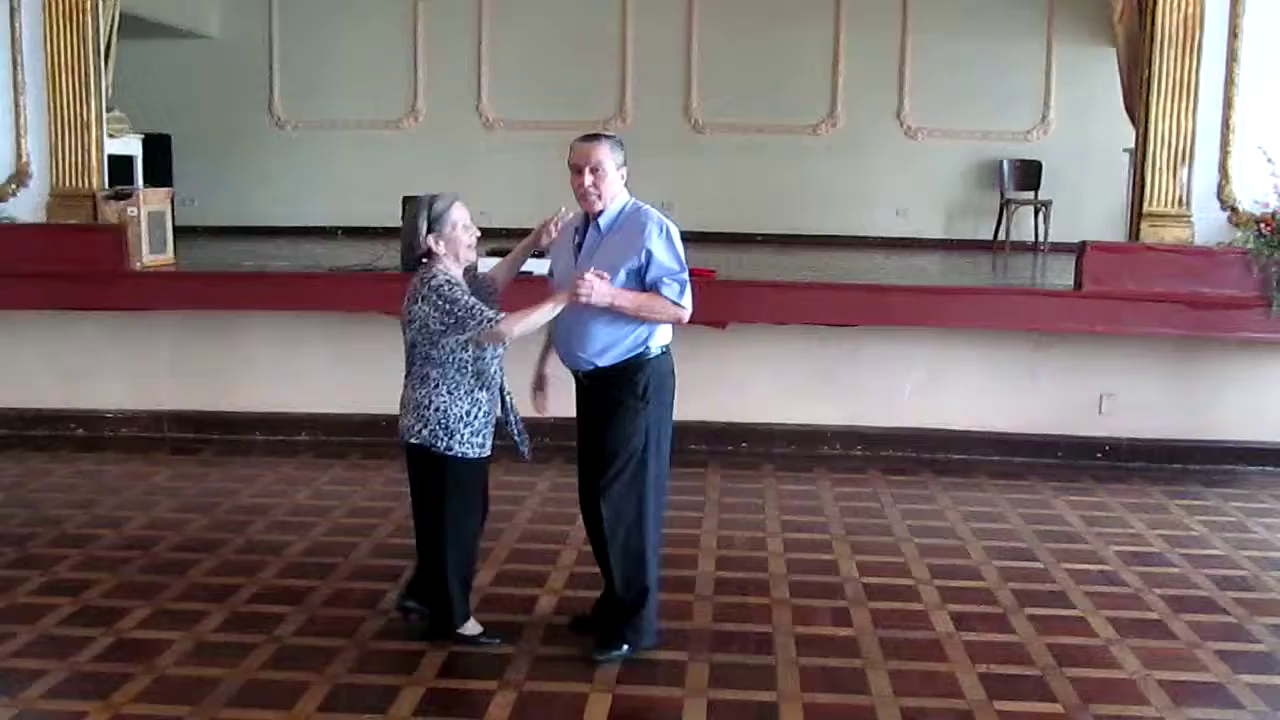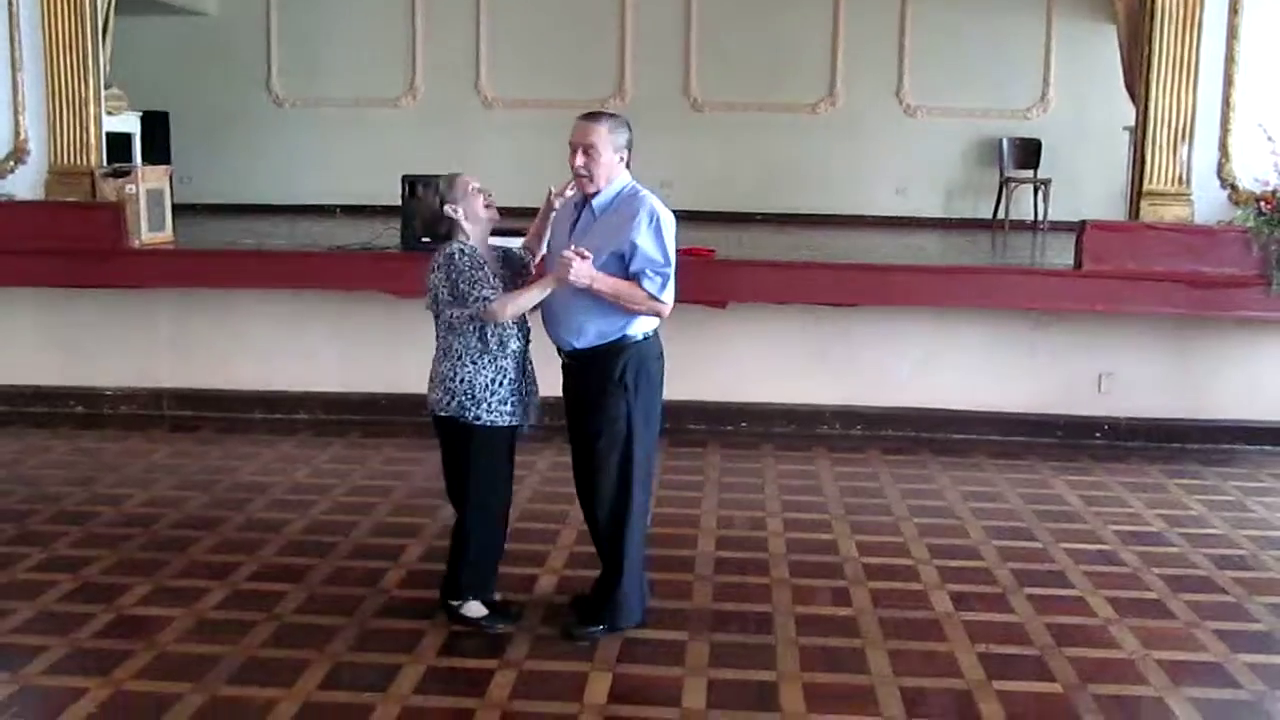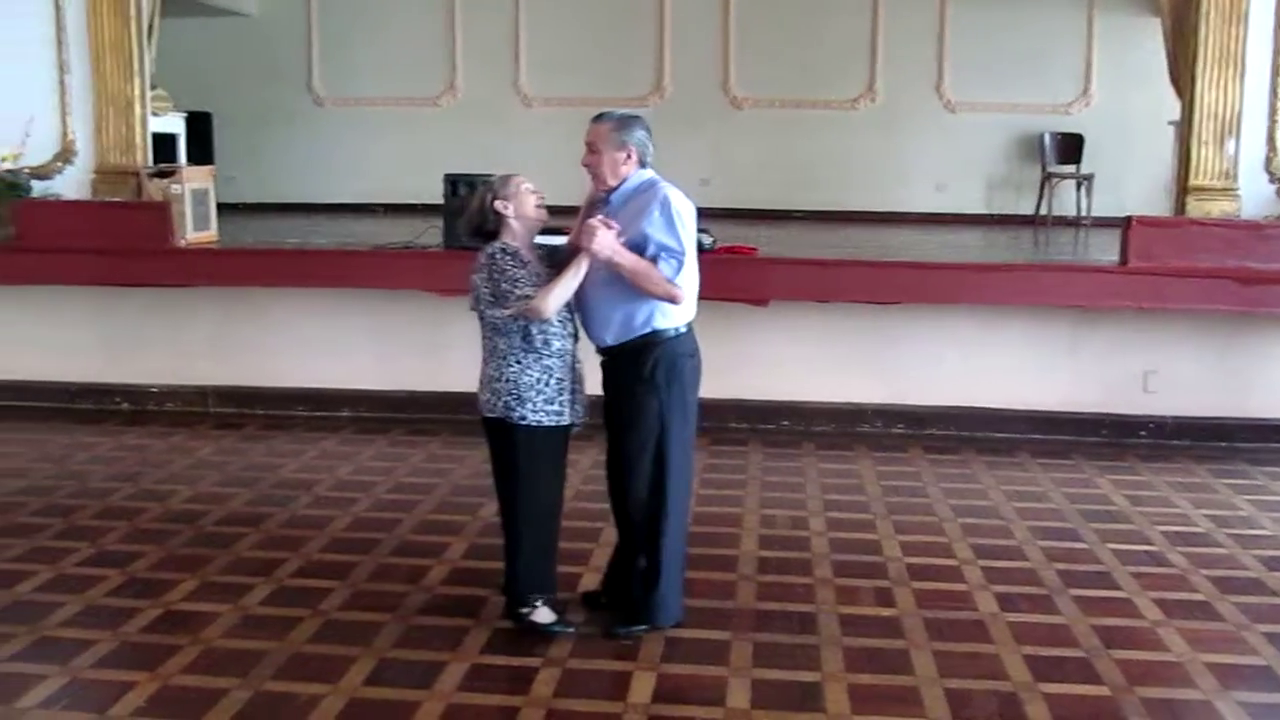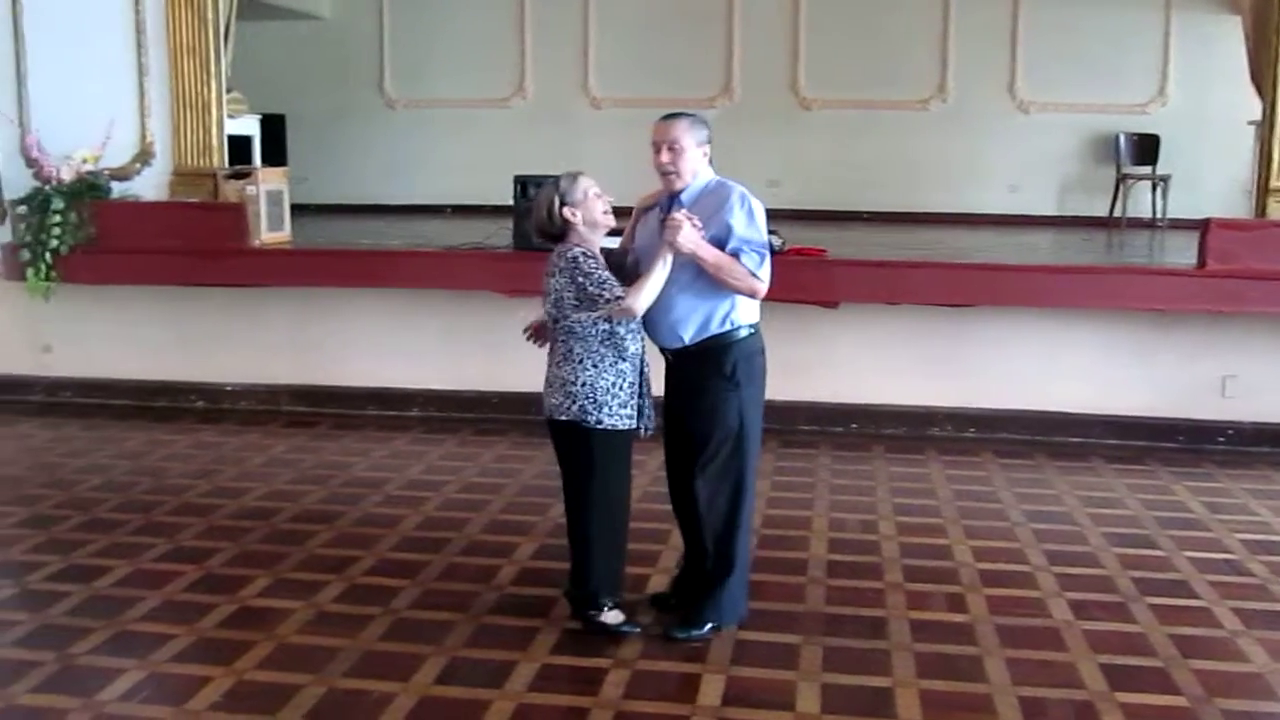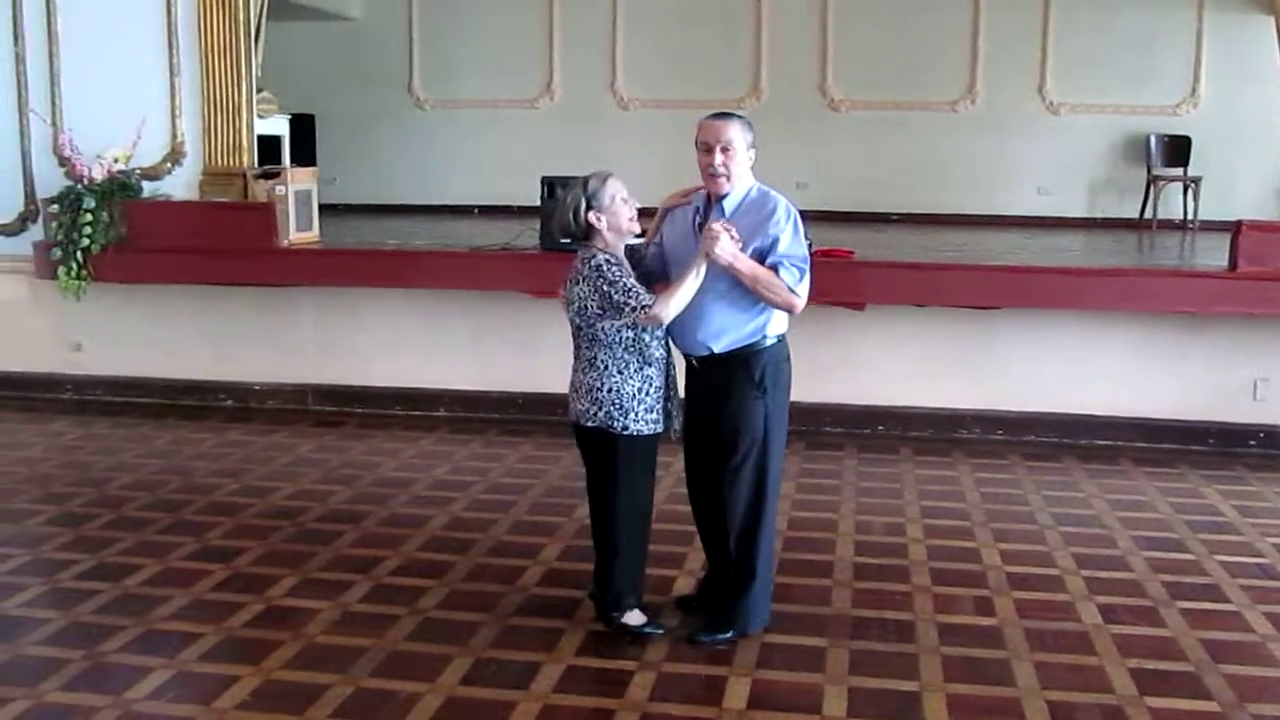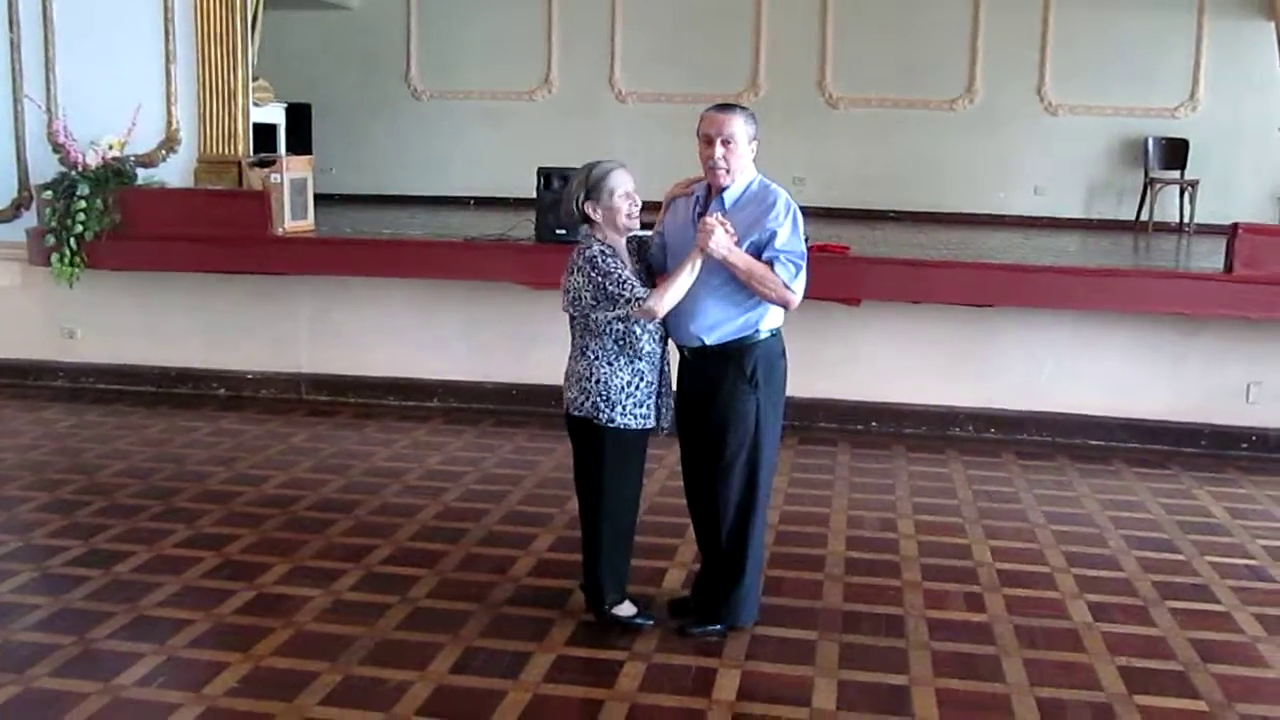
dt=0.5s
person 1, frame 1
left shoulder: (650, 228)
right shoulder: (567, 235)
left elbow: (678, 308)
left wrist: (608, 296)
right wrist: (542, 367)
left hip: (637, 381)
right hip: (590, 382)
left knee: (625, 502)
right knee: (595, 498)
left ankle: (636, 623)
right ankle: (615, 604)
person 1, frame 2
left shoulder: (644, 213)
right shoulder: (570, 210)
left elbow: (660, 301)
left wrist: (592, 279)
left hip: (624, 363)
right hip: (579, 361)
left knee: (617, 485)
right knee: (590, 481)
left ankle: (619, 603)
right ankle: (612, 583)
person 1, frame 3
left shoulder: (661, 202)
right shoulder: (607, 207)
left elbow: (675, 288)
left wrist: (612, 252)
left hip: (658, 358)
right hip: (623, 357)
left knee: (655, 481)
right knee: (626, 477)
left ankle: (657, 602)
right ankle: (623, 583)
person 1, frame 4
left shoulder: (733, 202)
right shoulder: (652, 215)
left elbow: (755, 283)
right elbow: (624, 282)
left wrist: (695, 247)
left hip: (727, 358)
right hip: (682, 360)
left knee: (721, 480)
right knee: (684, 478)
left ankle: (720, 602)
right ankle: (694, 582)
person 1, frame 5
left shoulder: (774, 212)
right shoulder: (679, 215)
left elbow: (793, 298)
right elbow: (645, 275)
left wrist: (732, 258)
left hip: (752, 368)
right hip: (701, 368)
left knee: (746, 488)
right knee: (704, 482)
left ankle: (742, 609)
right ankle: (718, 583)
person 1, frame 6
left shoulder: (774, 205)
right shoulder: (681, 205)
left elbow: (789, 294)
right elbow: (651, 268)
left wrist: (726, 252)
left hip: (747, 362)
right hip: (694, 360)
left knee: (739, 485)
right knee: (699, 481)
left ankle: (730, 604)
right ankle: (708, 587)
person 2, frame 1
left shoulder: (455, 281)
right shoulder: (435, 290)
left elbow: (490, 284)
right elbow: (503, 329)
left wrist: (532, 244)
right wrist: (566, 297)
left hip: (462, 426)
right hip: (443, 429)
left knee: (466, 517)
right knee: (449, 520)
left ankle: (422, 595)
right ankle: (448, 616)
person 2, frame 2
left shoulder: (492, 254)
right shoulder: (453, 258)
left elbow: (526, 258)
right elbow: (499, 310)
left wrist: (548, 212)
right wrist: (558, 277)
left hip: (497, 400)
right hip: (468, 403)
left knee: (495, 497)
right knee: (477, 499)
left ankle: (481, 584)
right ankle: (459, 594)
person 2, frame 3
left shoulder: (537, 256)
right shoulder: (494, 260)
left elbow: (568, 267)
right elbow: (541, 306)
right wrist: (588, 255)
left hip: (549, 401)
right hip: (518, 404)
left knee: (544, 500)
right knee: (527, 502)
left ankle: (533, 587)
right ankle: (524, 599)
person 2, frame 4
left shoulder: (592, 259)
right shoulder: (572, 262)
right elbow: (632, 305)
left wrist: (640, 217)
right wrist: (669, 248)
left hip: (609, 403)
right hip: (587, 406)
left knee: (606, 501)
right knee: (596, 502)
left ankle: (592, 588)
right ankle: (593, 601)
person 2, frame 5
left shoulder: (618, 259)
right shoulder: (596, 268)
right elbow: (659, 312)
left wrist: (664, 213)
right wrist: (705, 257)
left hip: (632, 408)
right hip: (613, 411)
left knee: (630, 504)
right knee: (620, 506)
left ankle: (615, 591)
right ankle: (616, 603)
person 2, frame 6
left shoulder: (631, 248)
right shoulder: (592, 258)
right elbow: (652, 306)
left wrist: (670, 205)
right wrist: (701, 251)
left hip: (629, 399)
right hip: (604, 402)
left knee: (621, 498)
right knee: (607, 499)
left ankle: (605, 584)
right ankle: (606, 596)
